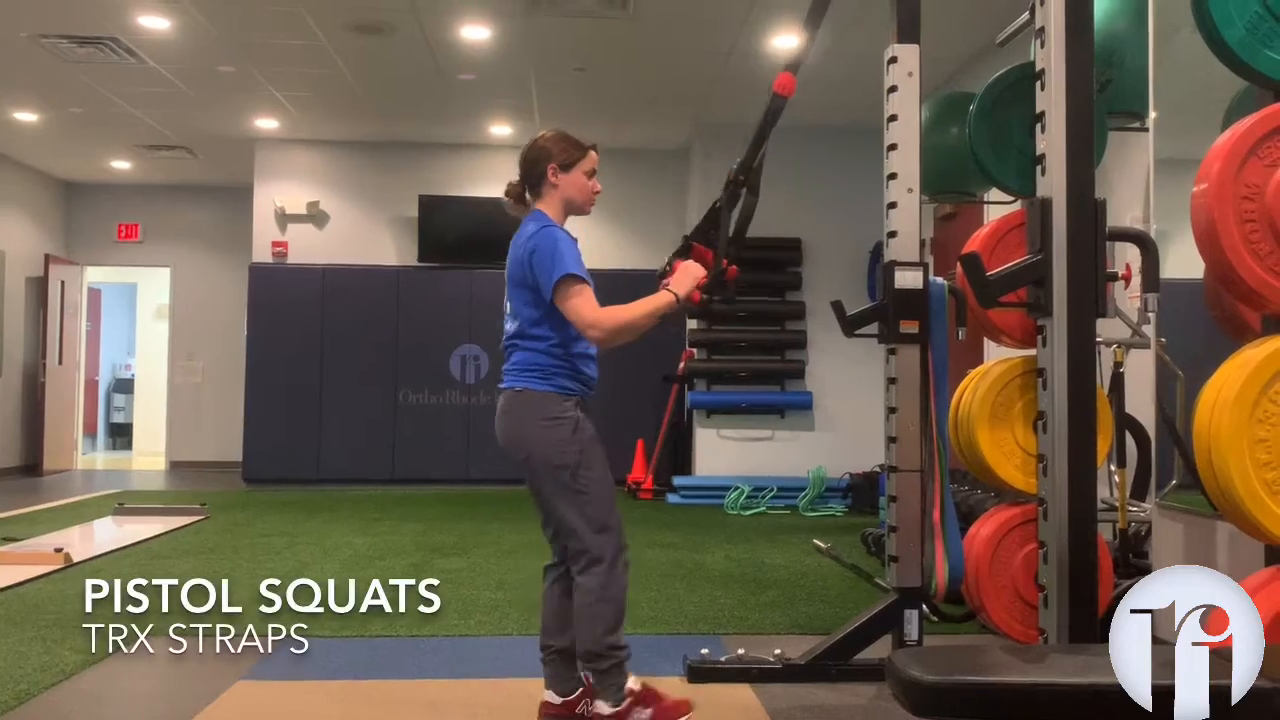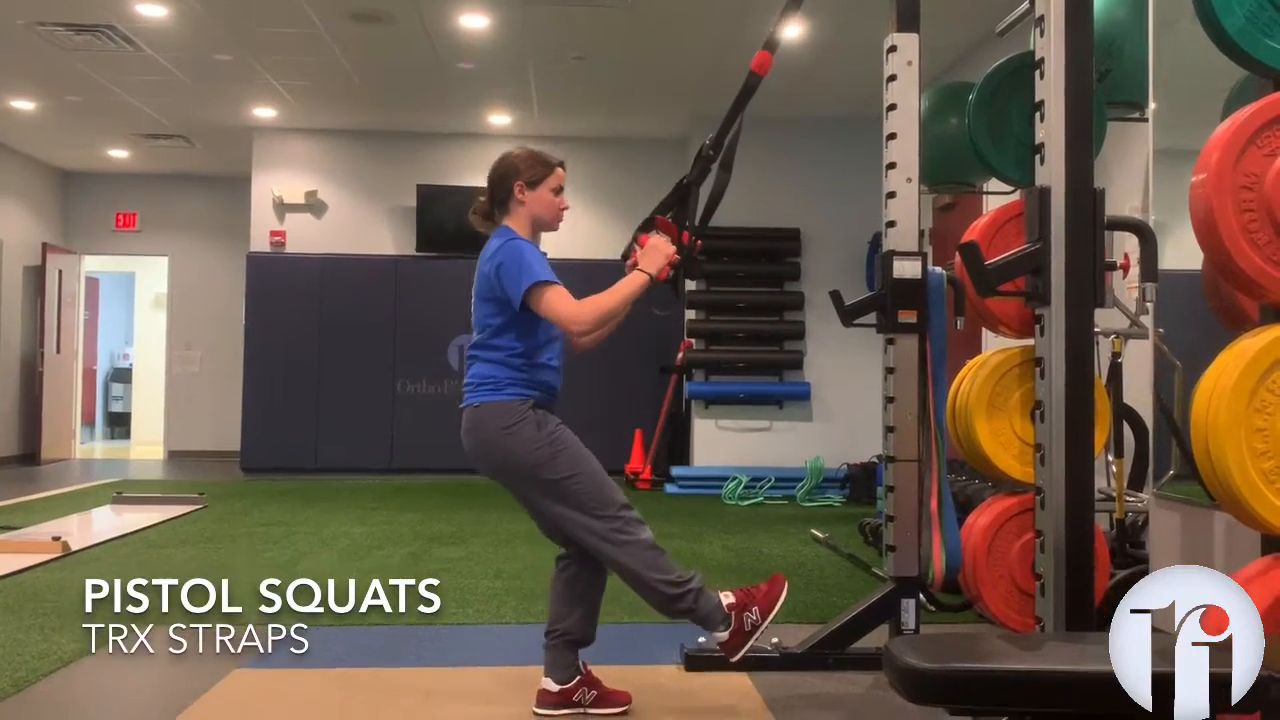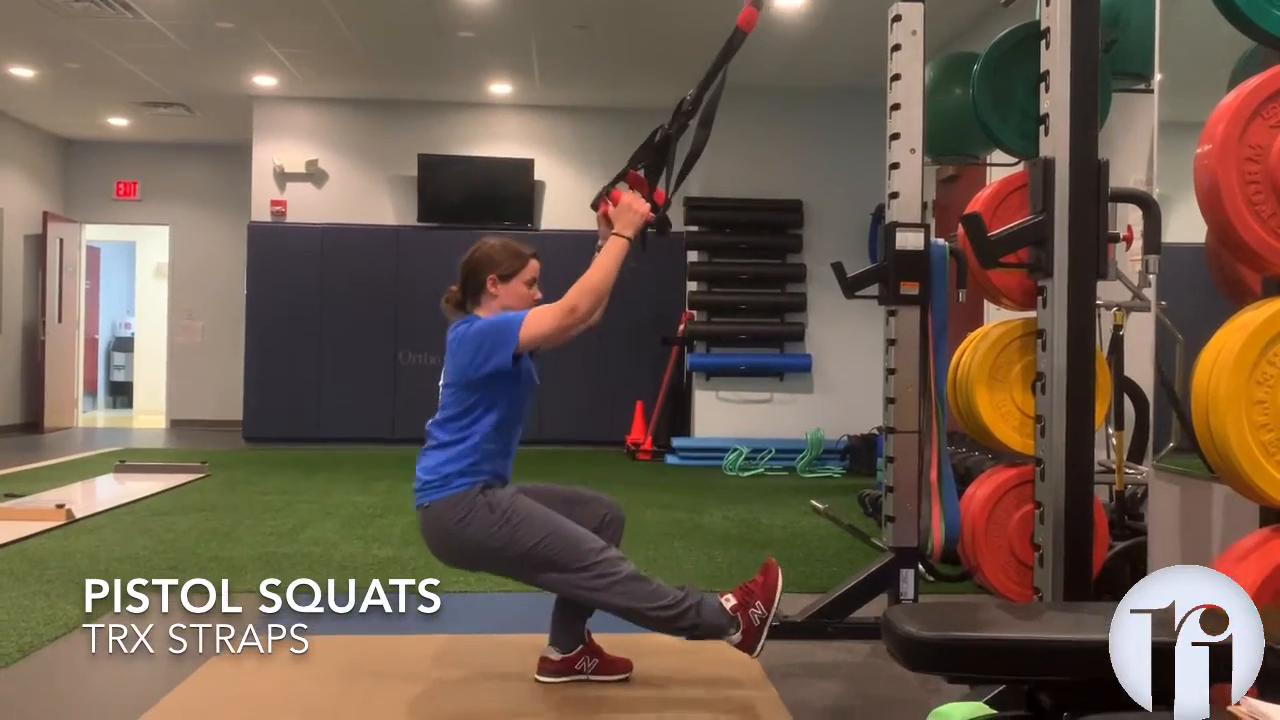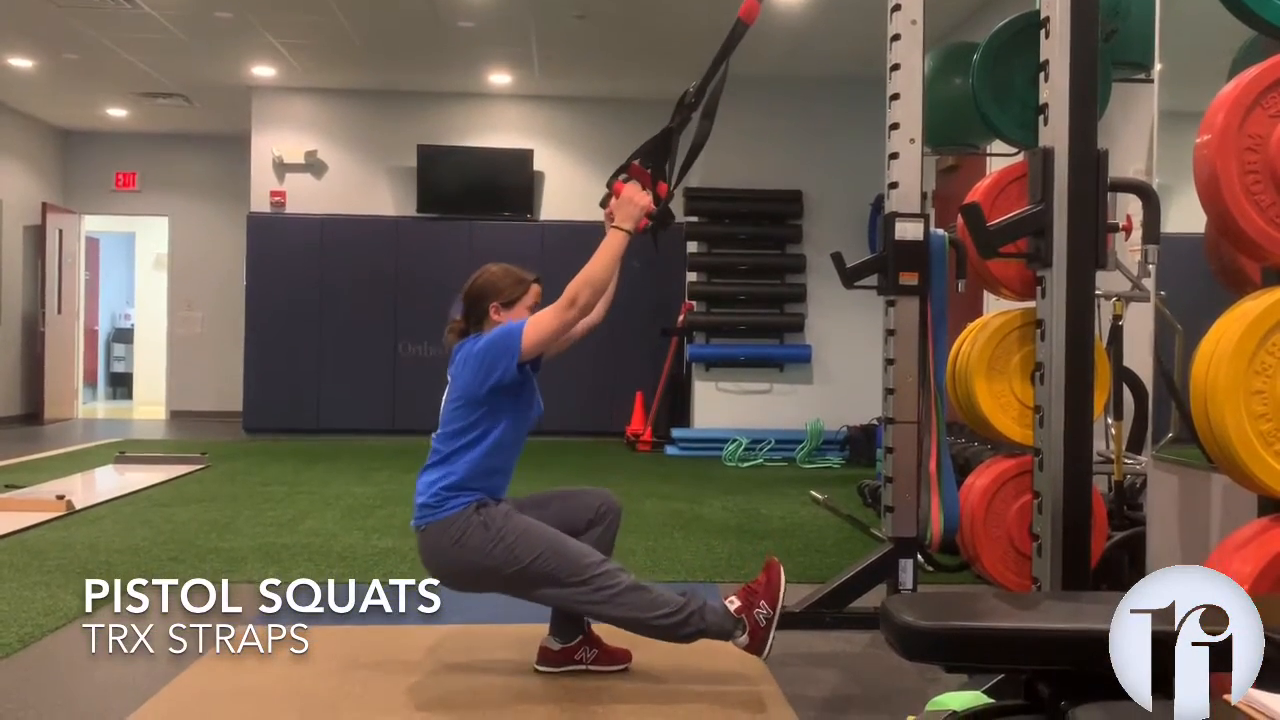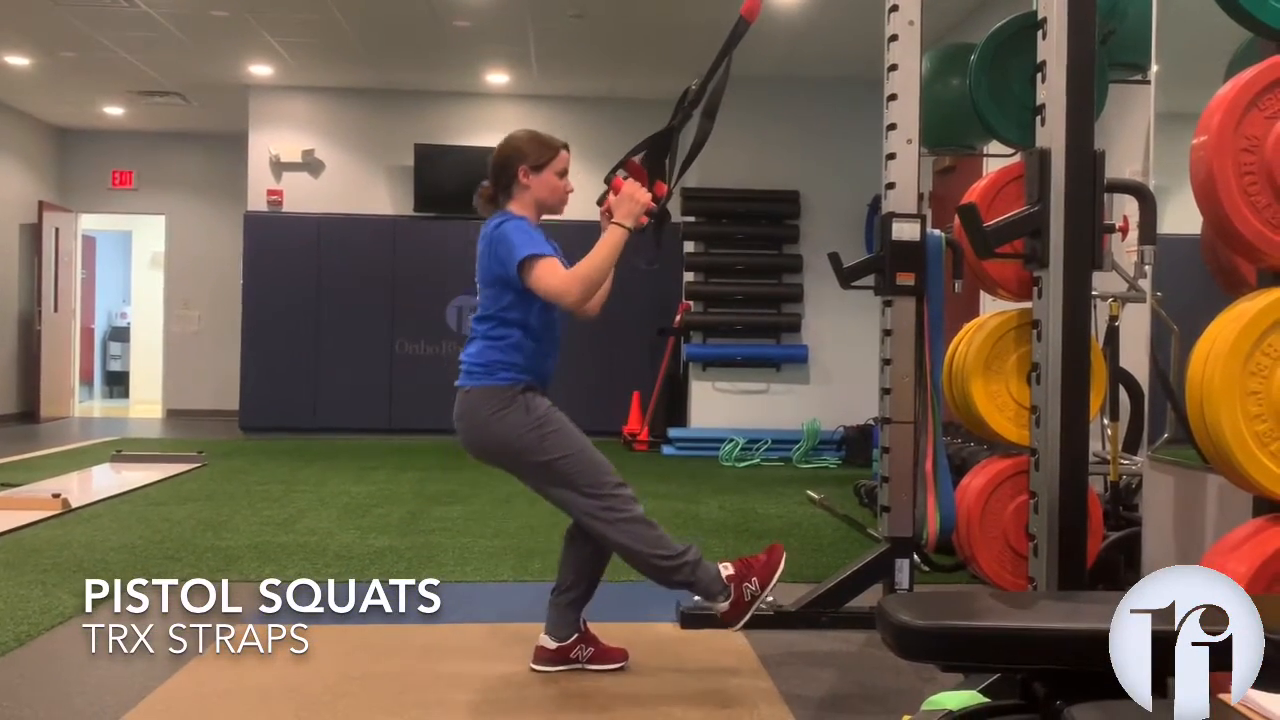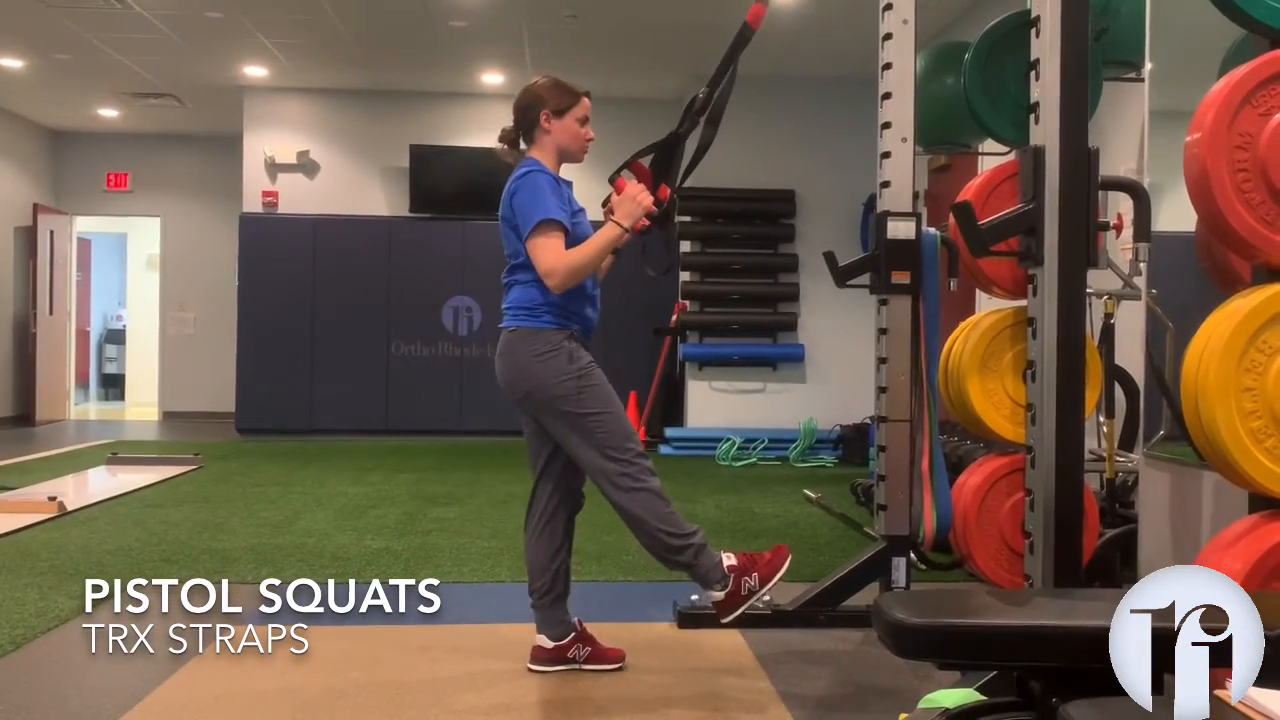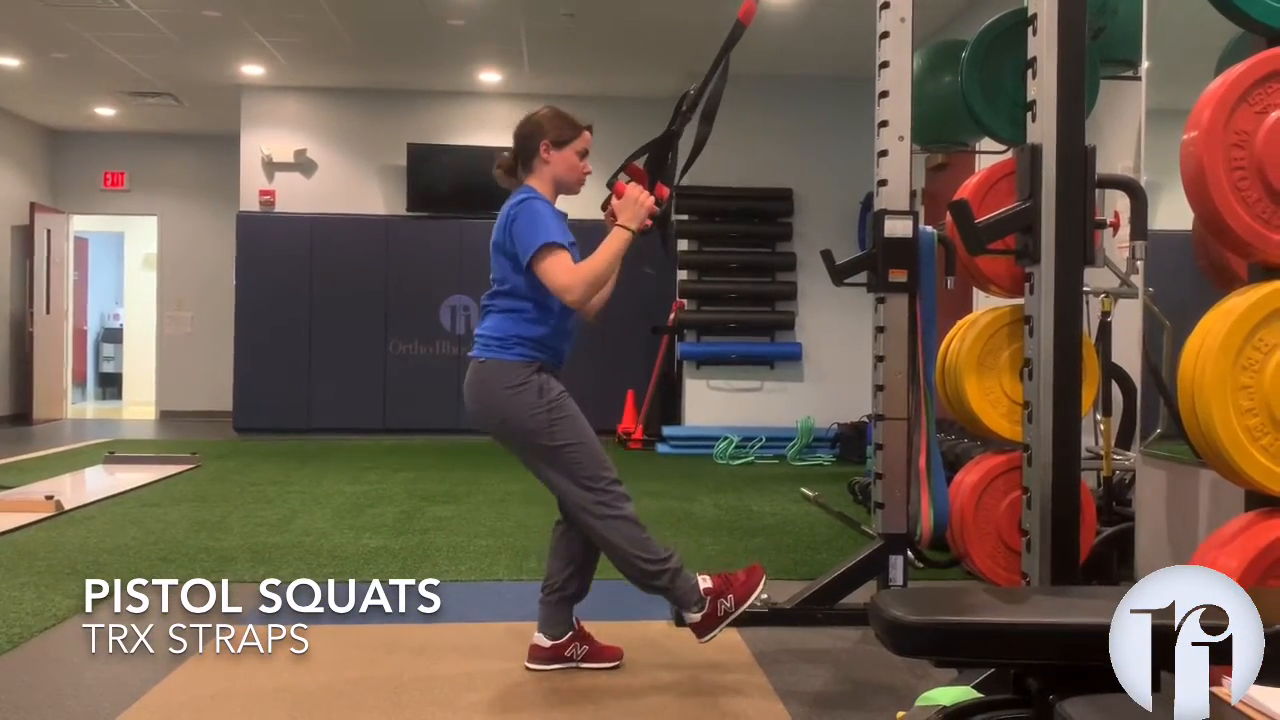
dt=0.7s
person 1, frame 1
left shoulder: (535, 238)
right shoulder: (548, 238)
left elbow: (582, 334)
right elbow: (594, 324)
left wrist: (663, 303)
right wrist: (674, 293)
left hip: (534, 410)
right hip: (548, 410)
left knee: (572, 551)
right knee: (602, 547)
person 1, frame 2
left shoulder: (514, 253)
right shoulder: (512, 251)
left elbow: (580, 338)
right elbow: (578, 319)
left wrist: (635, 278)
right wrist: (645, 272)
left hip: (503, 421)
right hip: (508, 419)
left knee: (589, 540)
right knee: (613, 524)
right ankle: (720, 617)
person 1, frame 3
left shoulder: (495, 336)
right shoulder: (479, 335)
left elbow: (587, 316)
right elbow: (576, 310)
left wrist: (606, 242)
right wrist: (624, 235)
left hip: (475, 497)
right hip: (460, 510)
left knee: (602, 516)
right knee: (593, 562)
left ankle: (565, 651)
right ankle: (726, 619)
person 1, frame 4
left shoulder: (500, 357)
right shoulder: (485, 352)
left elbow: (591, 314)
right elbow: (575, 304)
left wrist: (616, 233)
right wrist: (623, 227)
left hip: (472, 515)
right hip: (457, 531)
left knee: (598, 510)
right knee: (592, 574)
left ankle: (565, 642)
right ankle: (733, 620)
person 1, frame 5
left shoulder: (521, 235)
right shoulder: (509, 232)
left elbow: (590, 304)
right elbow: (572, 293)
left wrist: (613, 229)
right wrist: (623, 224)
left hip: (505, 402)
right hip: (500, 404)
left knee: (597, 505)
right knee: (608, 500)
left ankle: (562, 637)
right ankle: (720, 587)
person 1, frame 6
left shoulder: (551, 186)
right shoulder: (533, 183)
left elbow: (583, 277)
right elbow: (555, 273)
left wrist: (618, 231)
right wrist: (619, 224)
left hip: (539, 354)
right hip: (545, 350)
left knee: (557, 493)
right knee: (625, 470)
left ankle: (555, 636)
right ankle: (719, 576)
person 1, frame 7
left shoulder: (540, 214)
right shoulder: (529, 210)
left elbow: (590, 303)
right elbow: (573, 290)
left wrist: (619, 232)
right wrist: (626, 227)
left hip: (509, 380)
right hip: (514, 380)
left knee: (584, 503)
right knee: (601, 495)
left ankle: (555, 635)
right ankle: (696, 599)
